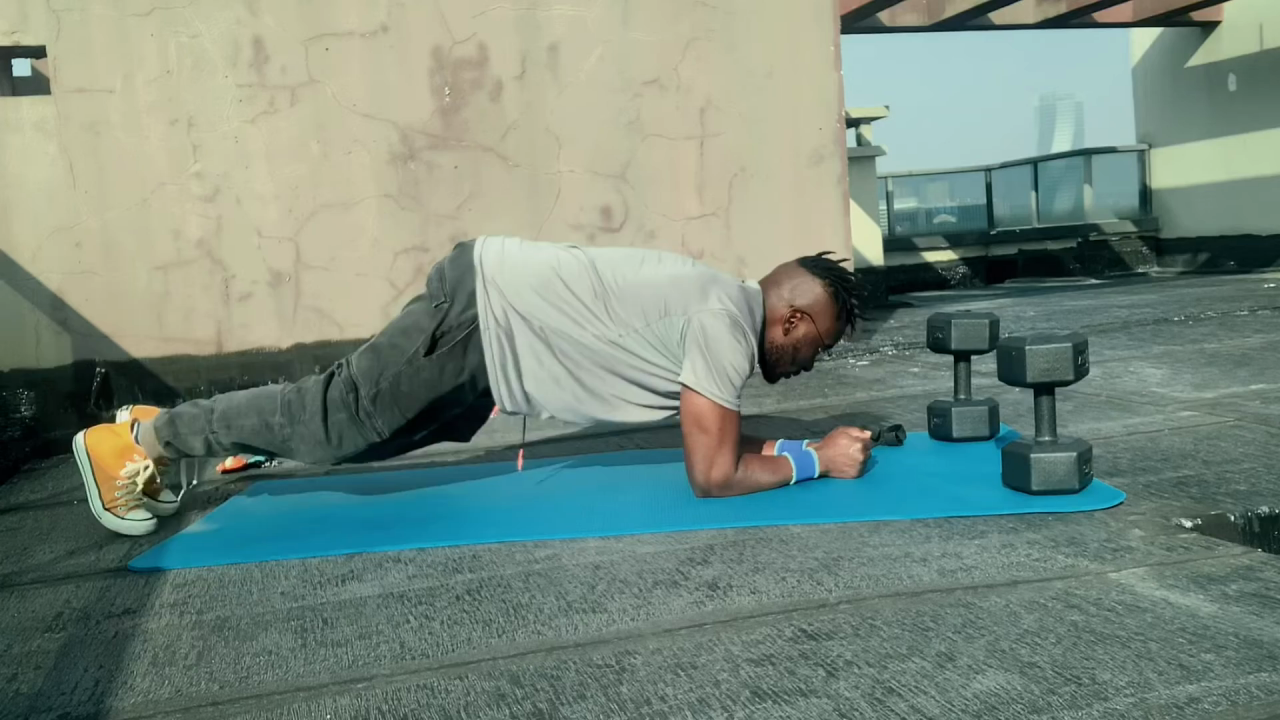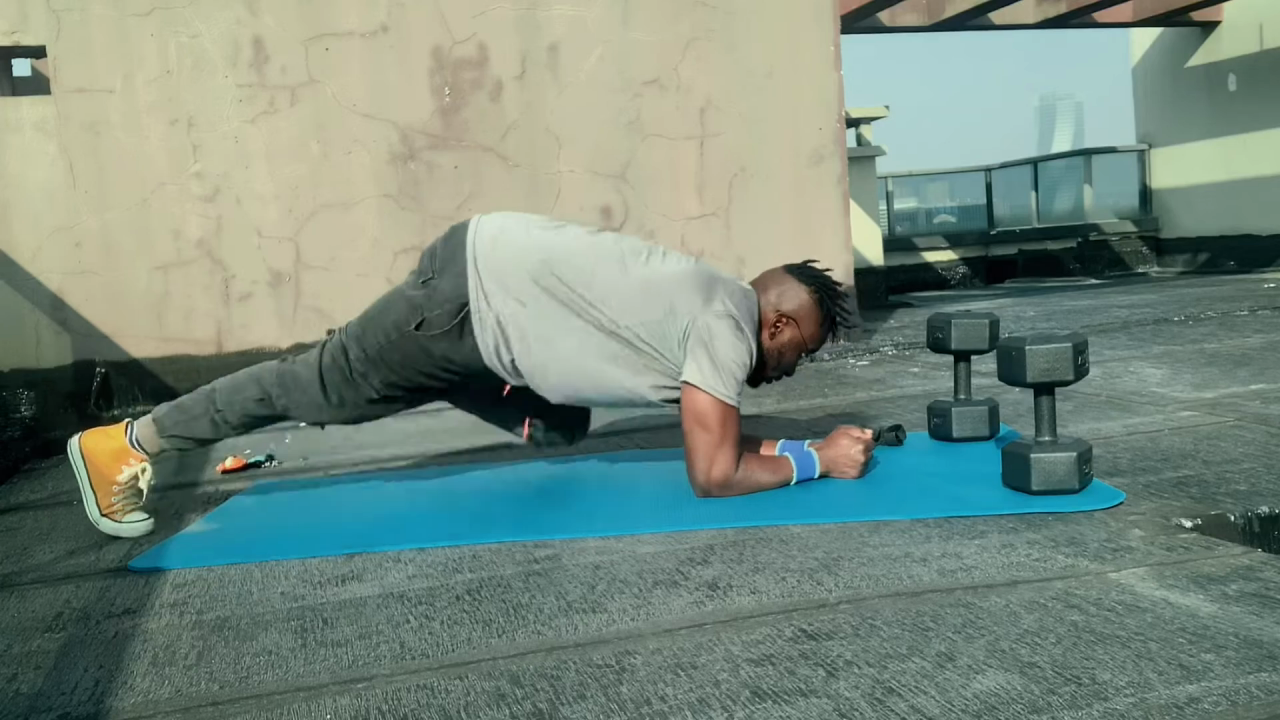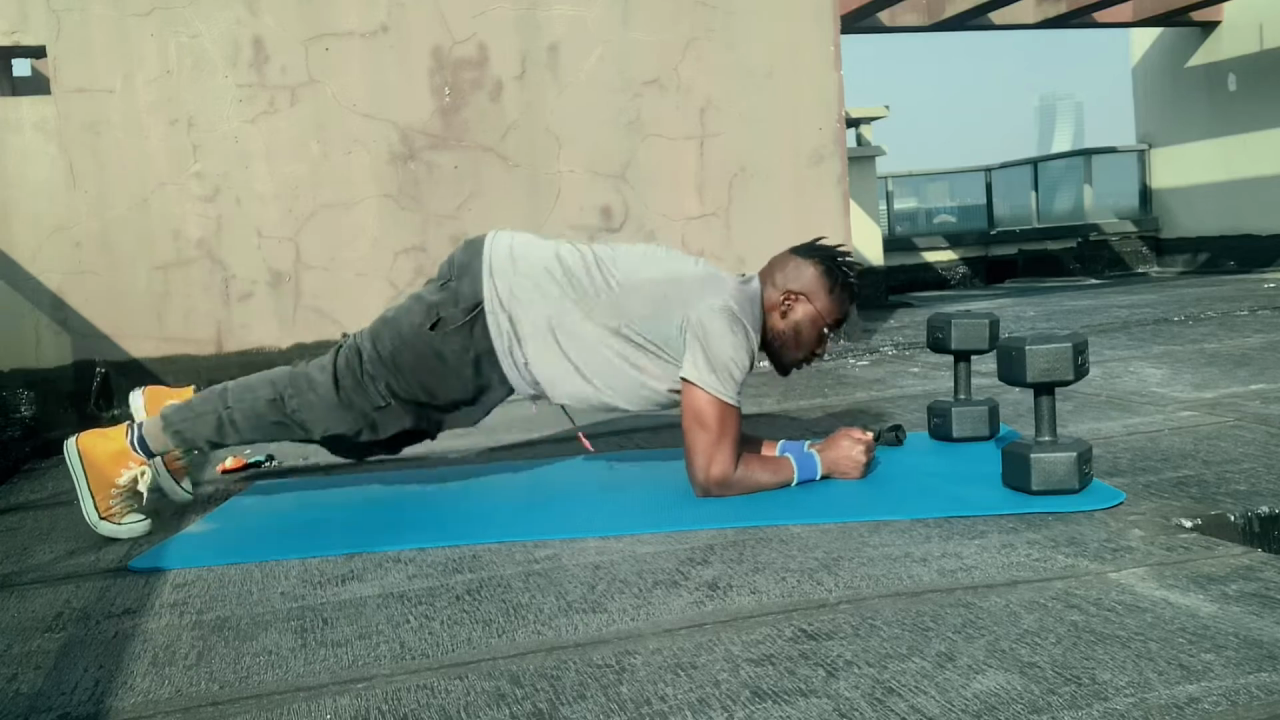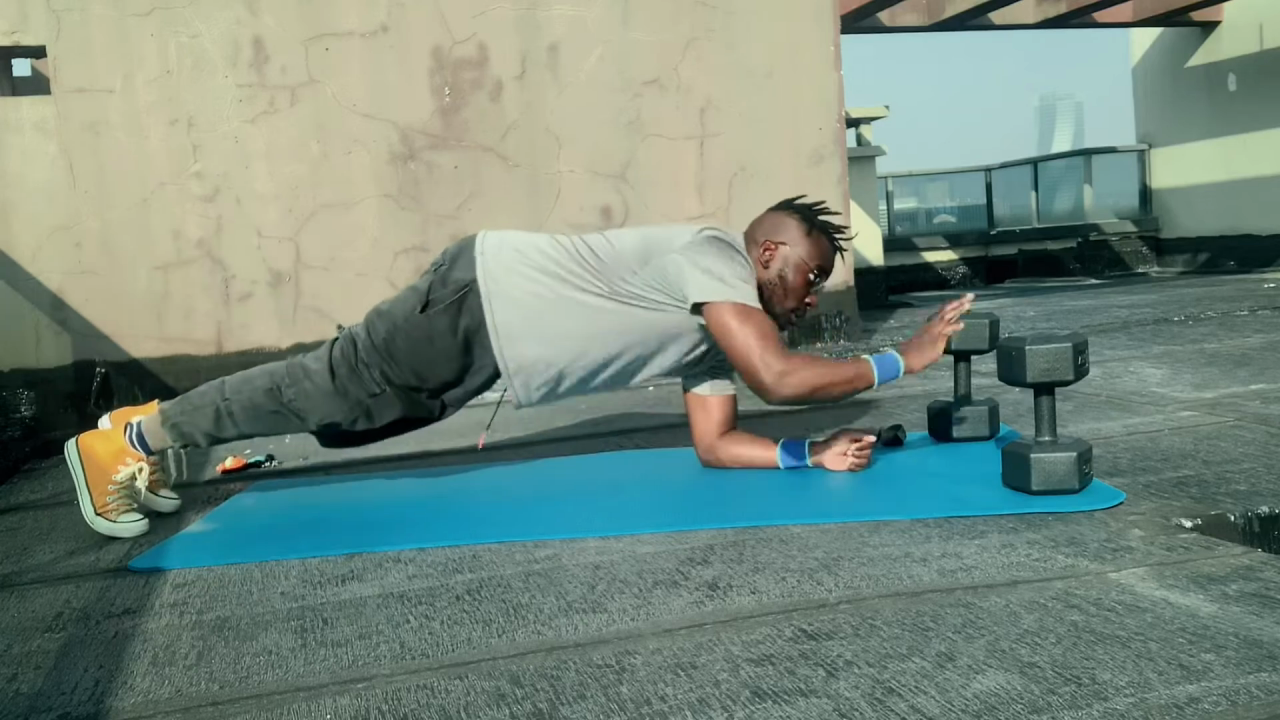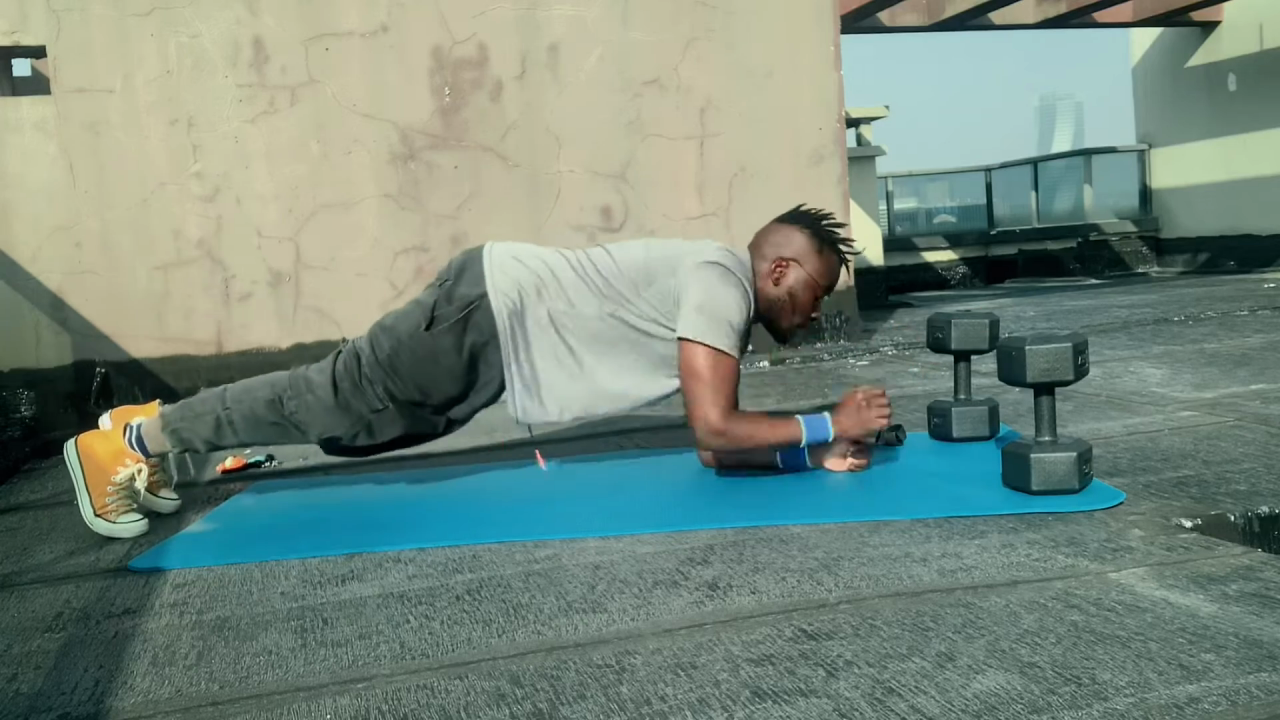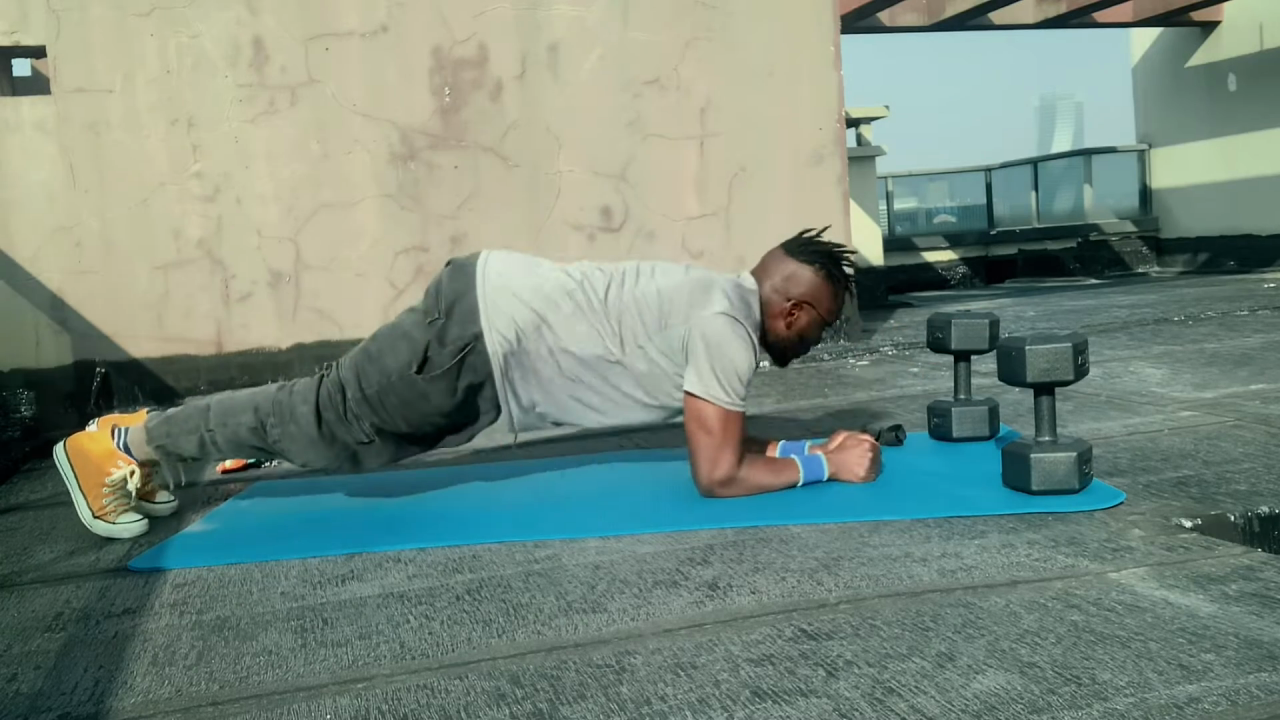
dt=0.3s
person 1, frame 1
left shoulder: (721, 307)
right shoulder: (728, 323)
left elbow: (713, 439)
right elbow: (712, 475)
left wrist: (798, 444)
right wrist: (813, 460)
left hip: (500, 308)
right hip: (480, 310)
left knee: (353, 424)
right knee: (333, 420)
left ankle: (171, 428)
right ankle: (131, 439)
person 1, frame 2
left shoulder: (717, 306)
right shoulder: (727, 325)
left elbow: (712, 433)
right elbow: (713, 475)
left wrist: (798, 446)
right wrist: (815, 462)
left hip: (498, 265)
right hip: (473, 290)
left knee: (560, 426)
right knee: (329, 386)
right ankle: (126, 443)
person 1, frame 3
left shoulder: (718, 306)
right shoulder: (727, 319)
left elbow: (717, 441)
right elbow: (711, 473)
left wrist: (799, 446)
right wrist: (814, 462)
left hip: (503, 310)
right hip: (487, 307)
left knee: (364, 425)
right knee: (335, 398)
left ankle: (177, 408)
right ankle: (126, 443)
person 1, frame 4
left shoulder: (706, 320)
right shoulder: (712, 257)
left elbow: (714, 444)
right elbow: (782, 380)
left wrist: (811, 452)
right wrist: (897, 360)
left hip: (501, 328)
right hip: (478, 293)
left knee: (342, 406)
right knee: (328, 387)
left ankle: (158, 428)
right ankle: (127, 438)
person 1, frame 5
left shoulder: (720, 304)
right shoulder: (717, 282)
left elbow: (714, 429)
right elbow: (715, 431)
left wrist: (811, 444)
right wrist: (827, 428)
left hip: (499, 328)
right hip: (487, 311)
left knee: (349, 417)
right knee: (334, 402)
left ankle: (156, 425)
right ankle: (131, 438)
person 1, frame 6
left shoulder: (720, 304)
right shoulder: (727, 327)
left elbow: (718, 440)
right elbow: (717, 475)
left wrist: (797, 446)
right wrist: (821, 465)
left hip: (495, 303)
right hip: (481, 337)
left knee: (335, 417)
right knee: (325, 423)
left ankle: (151, 434)
right ankle: (120, 440)
